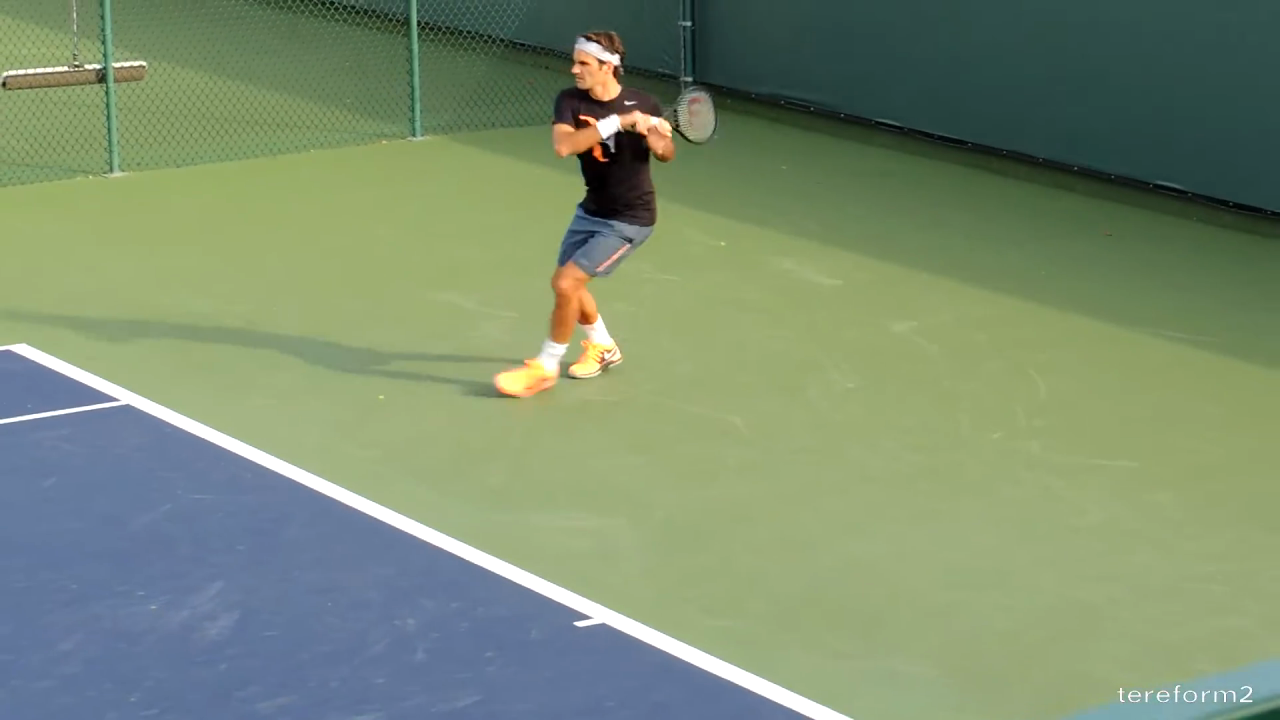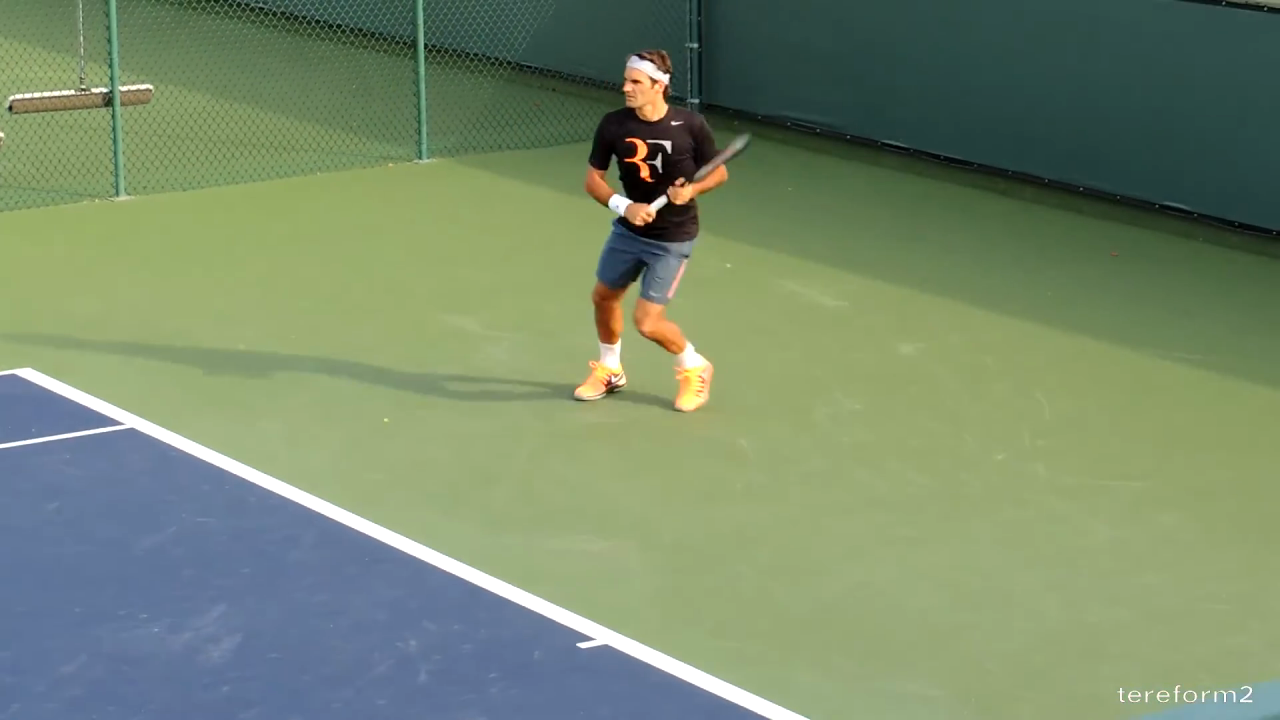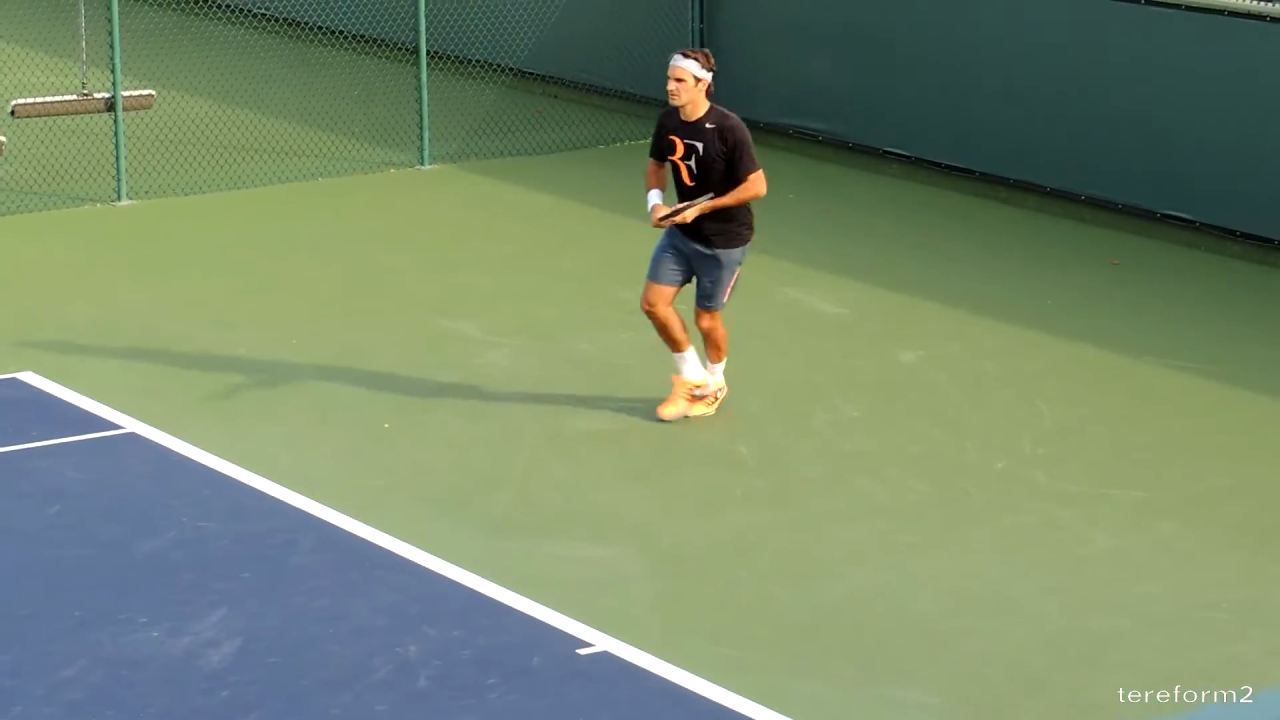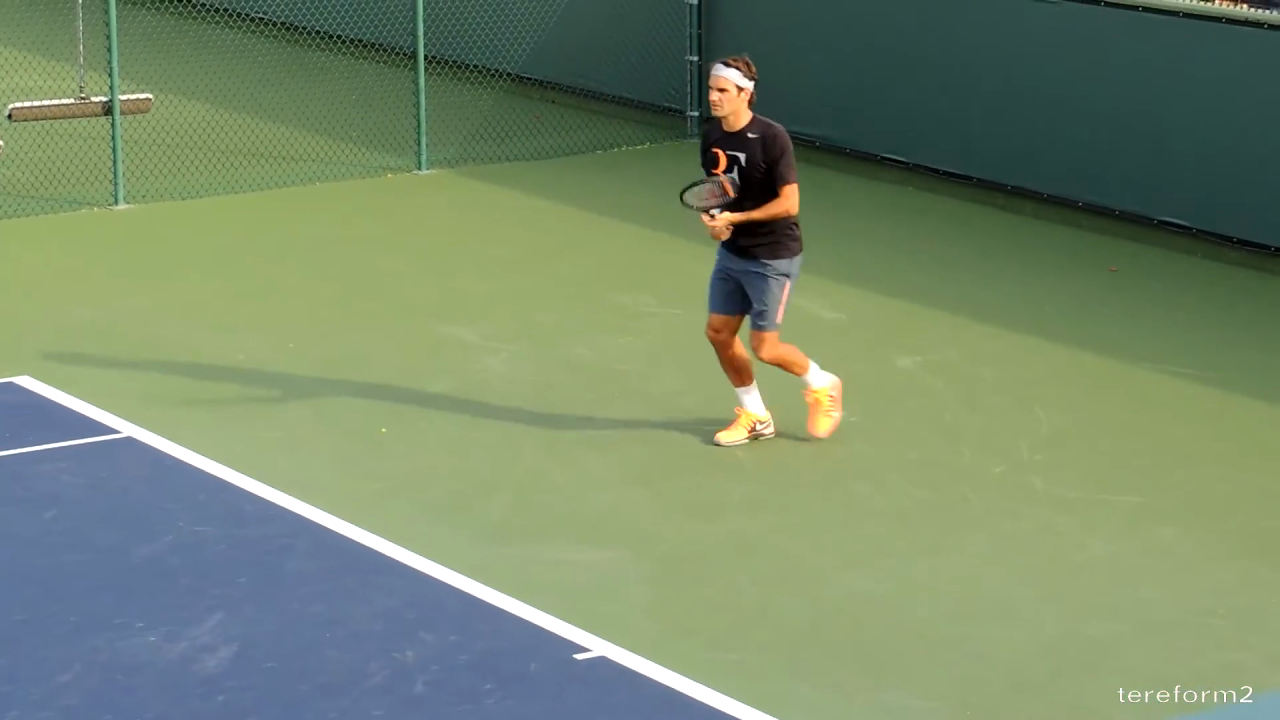
dt=0.2s
person 1, frame 1
left shoulder: (642, 103)
right shoulder: (569, 101)
left elbow: (667, 154)
right elbow: (563, 143)
left wrist: (661, 142)
right wrist: (617, 124)
left hip: (629, 220)
right hip: (591, 209)
left knee: (567, 284)
right knee: (564, 283)
left ankle: (543, 370)
right ankle: (603, 347)
person 1, frame 2
left shoulder: (691, 124)
right shoulder: (613, 124)
left elbow: (720, 172)
right elbow: (592, 179)
left wrist: (692, 191)
right wrist: (620, 205)
left hip: (674, 239)
right hip: (629, 231)
left knee: (649, 324)
right knee: (602, 299)
left ankle: (696, 368)
right ankle: (609, 370)
person 1, frame 3
left shoulder: (729, 128)
right shoulder: (666, 121)
left elbow: (758, 187)
right elbow: (654, 167)
left wrist: (701, 208)
right wrist: (654, 200)
left hip: (726, 239)
right hip: (680, 233)
left knee: (707, 320)
right knee: (654, 304)
left ankle: (713, 381)
right ankle: (691, 380)
person 1, frame 4
left shoulder: (771, 137)
right shoulder: (711, 134)
left elbow: (788, 204)
left wrist: (734, 218)
right wrist: (717, 219)
left hip: (774, 256)
right hip: (732, 252)
left knee: (766, 349)
right knee: (720, 336)
left ankle: (820, 384)
right ankle: (755, 416)
